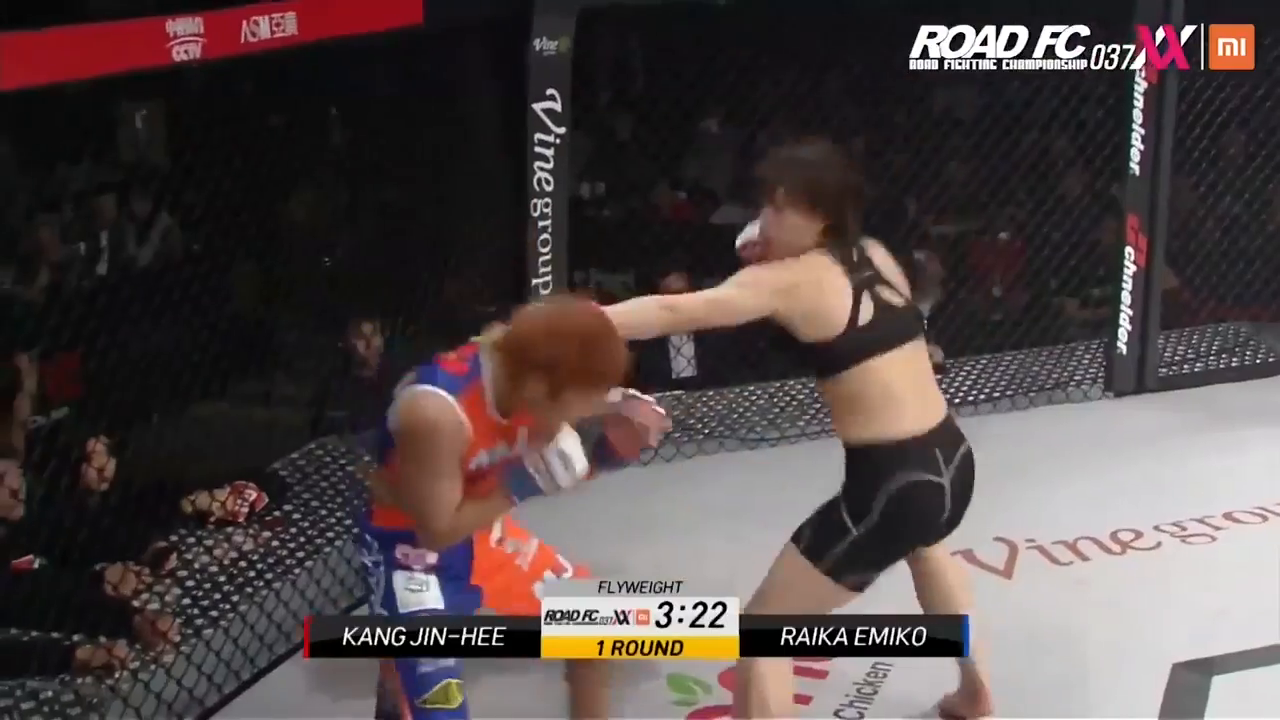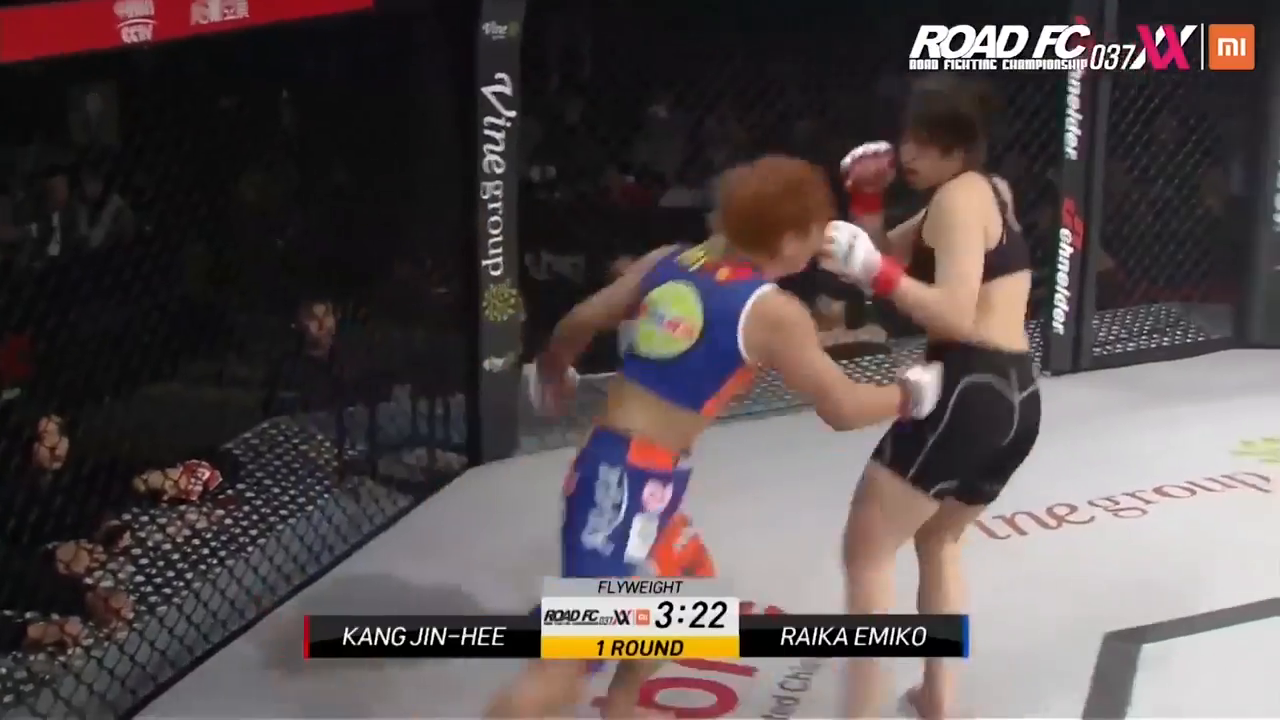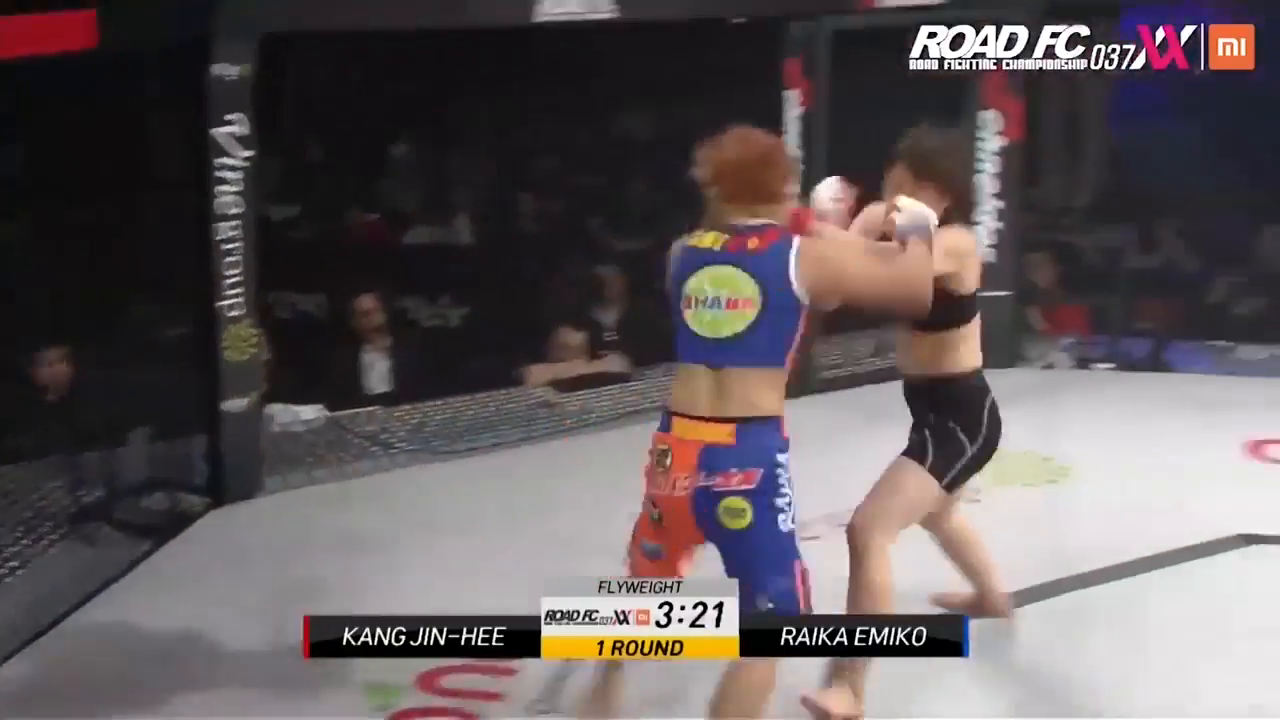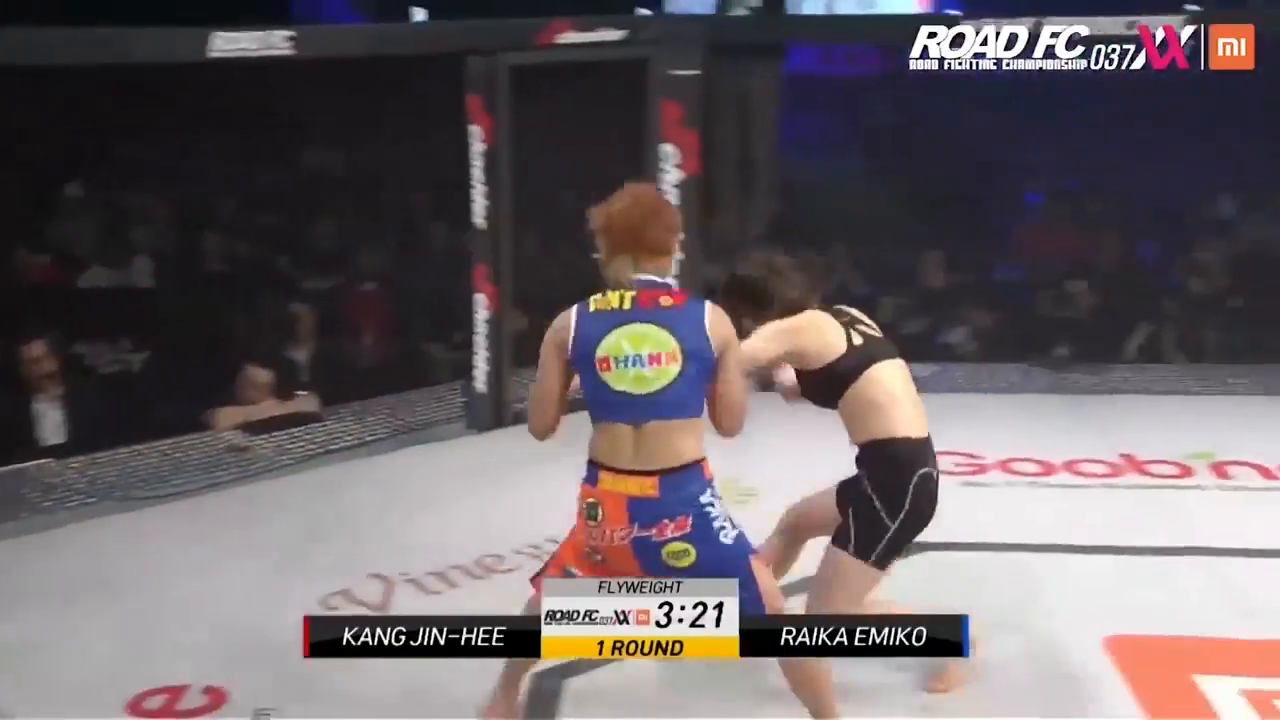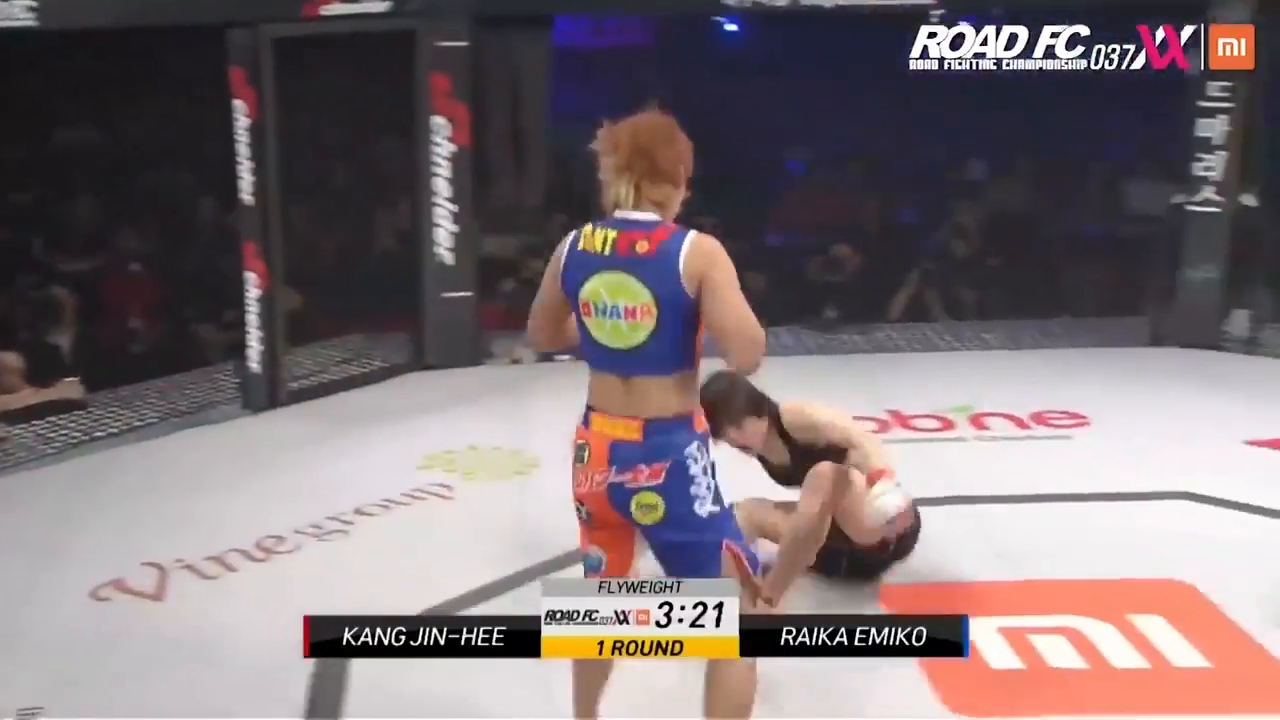
dt=0.4s
person 1, frame 1
left shoulder: (521, 362)
right shoulder: (439, 411)
left elbow: (568, 462)
right elbow: (437, 525)
left wrist: (610, 446)
right wrist: (522, 483)
left hip: (482, 533)
right hip: (406, 549)
person 1, frame 2
left shoulder: (667, 262)
right shoulder: (771, 311)
left elbow: (580, 322)
right elbow: (843, 408)
left wrist: (551, 371)
right wrist: (910, 393)
left hip: (644, 479)
right hip: (624, 487)
right knee: (565, 666)
person 1, frame 3
left shoulder: (685, 253)
right shoulder: (806, 254)
right elbow: (915, 288)
right wrist: (917, 243)
left hip: (674, 452)
right hip: (750, 459)
left knee: (650, 575)
person 1, frame 4
left shoulder: (570, 323)
right shoulder: (708, 315)
left elbow: (540, 424)
right elbow: (731, 423)
left hip: (606, 506)
right hip: (691, 508)
right knee: (775, 613)
person 1, frame 5
left shoulder: (573, 250)
right shoulder: (697, 252)
left elbow: (541, 340)
right elbow: (747, 355)
left hip: (599, 450)
right hip: (671, 456)
person 2, frame 1
left shoulder: (789, 278)
right shoulder: (874, 255)
left elbow: (676, 310)
left hip: (891, 488)
right hip: (950, 464)
right knee: (924, 553)
person 2, frame 2
left shoulder: (956, 198)
right shoulder: (989, 192)
left elbow: (954, 318)
right elbow: (899, 251)
left wrist: (877, 273)
right wrist: (866, 199)
left hip: (970, 399)
right hip: (1015, 404)
left knee: (865, 552)
right knee: (937, 542)
person 2, frame 3
left shoulder: (956, 242)
right shoulder: (890, 224)
left hip: (962, 413)
right hip: (937, 404)
left knee: (867, 532)
right knee: (928, 505)
right ankle: (991, 595)
person 2, frame 4
left shoulder: (797, 329)
right shoulder: (844, 317)
right wrist: (799, 386)
left hip: (899, 478)
right hip: (899, 470)
left knee: (829, 610)
right knee: (795, 523)
person 2, frame 5
left shoulder: (794, 418)
left elbow: (859, 439)
left wrist: (883, 481)
left hip: (890, 535)
left knee: (826, 475)
left ankle: (770, 595)
